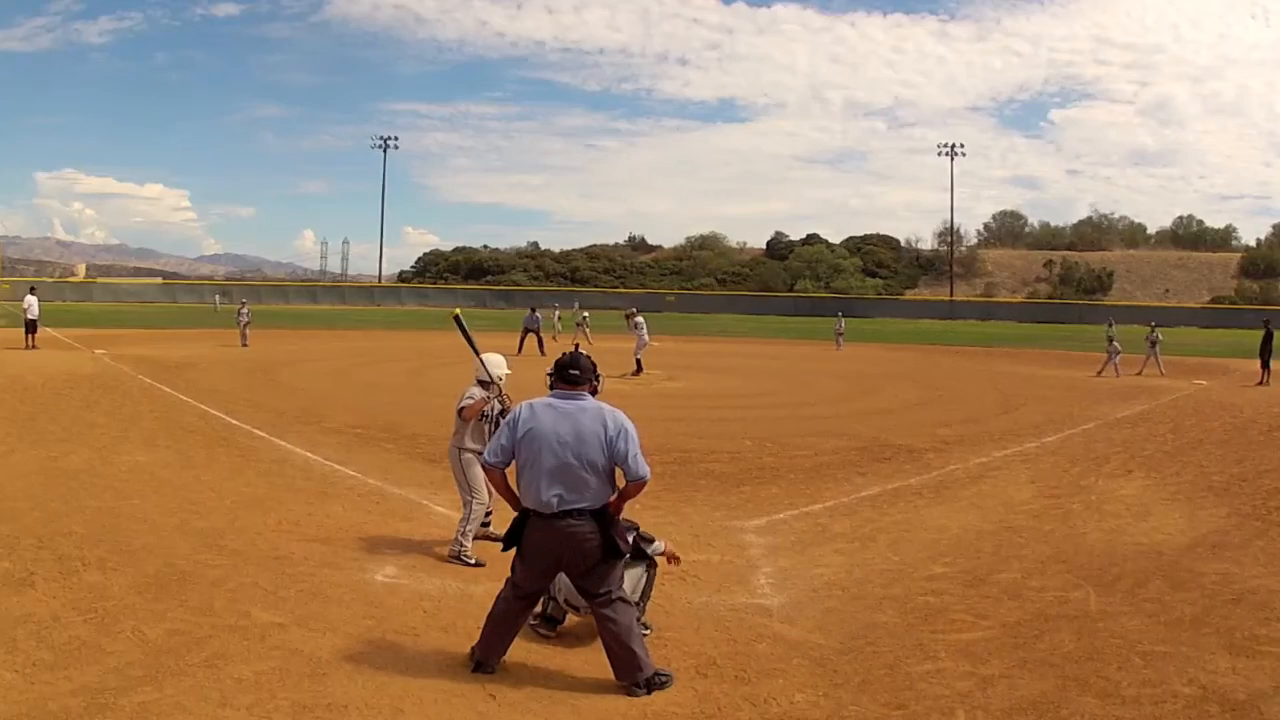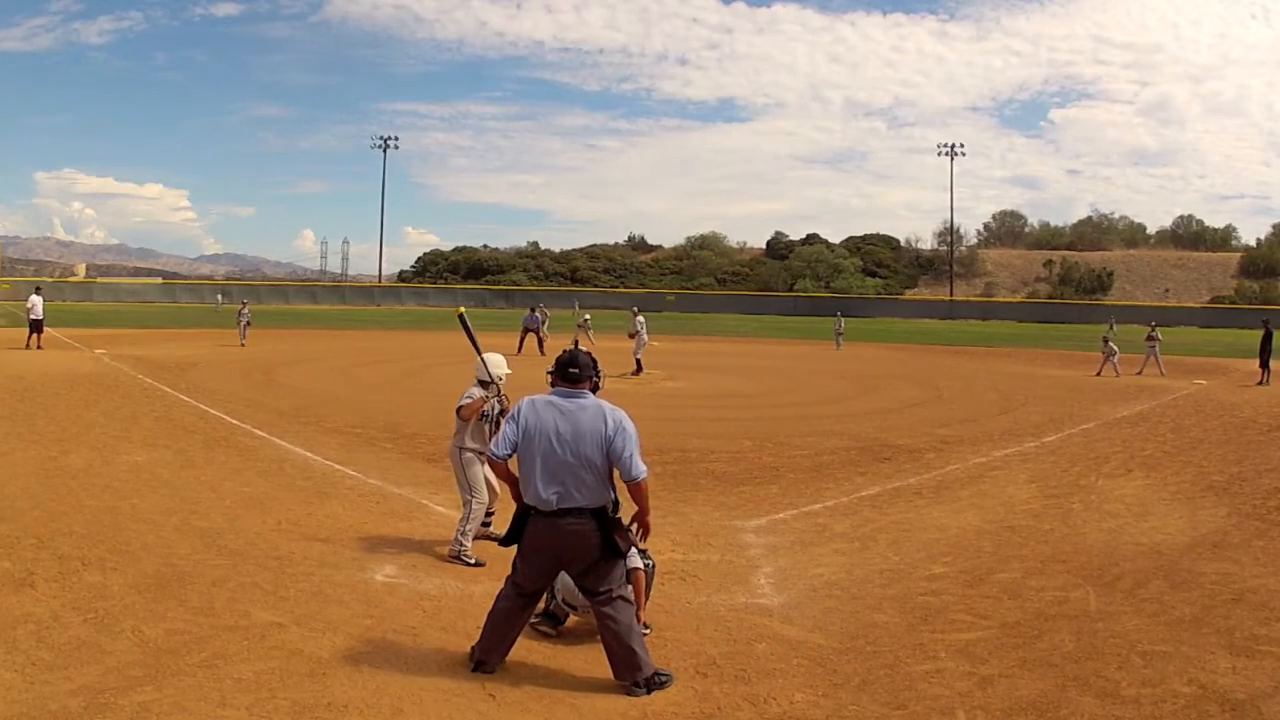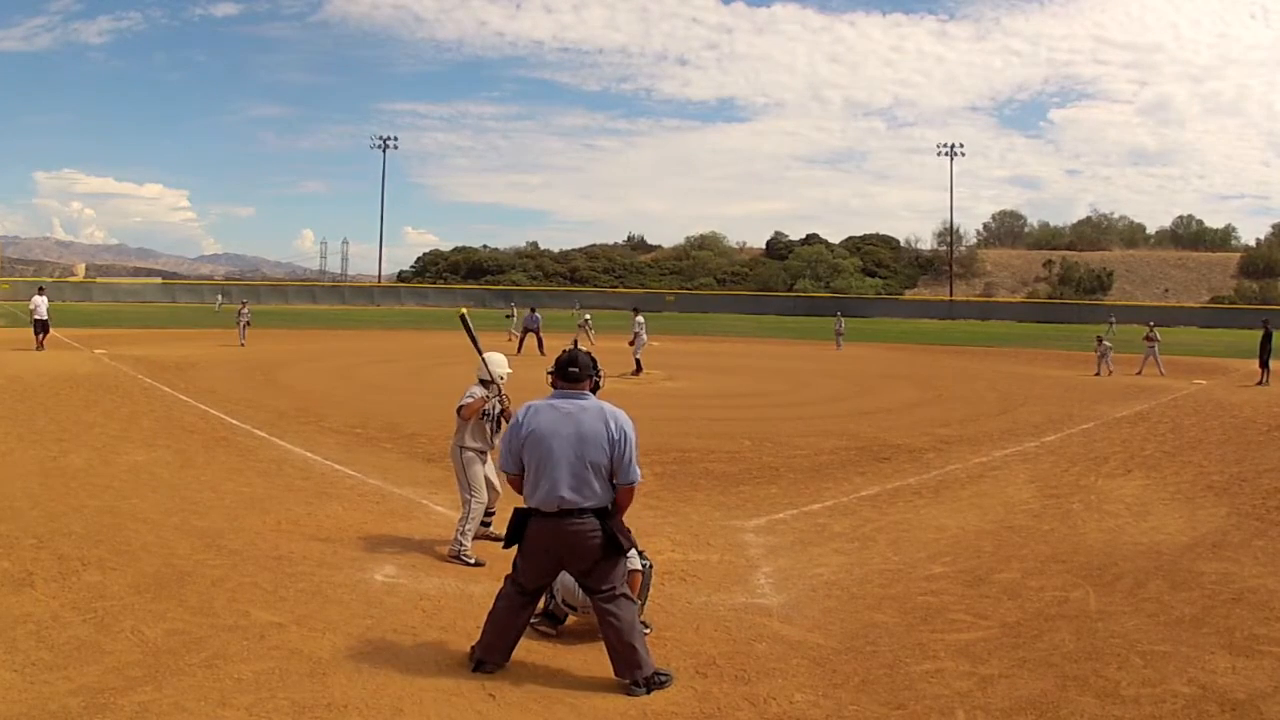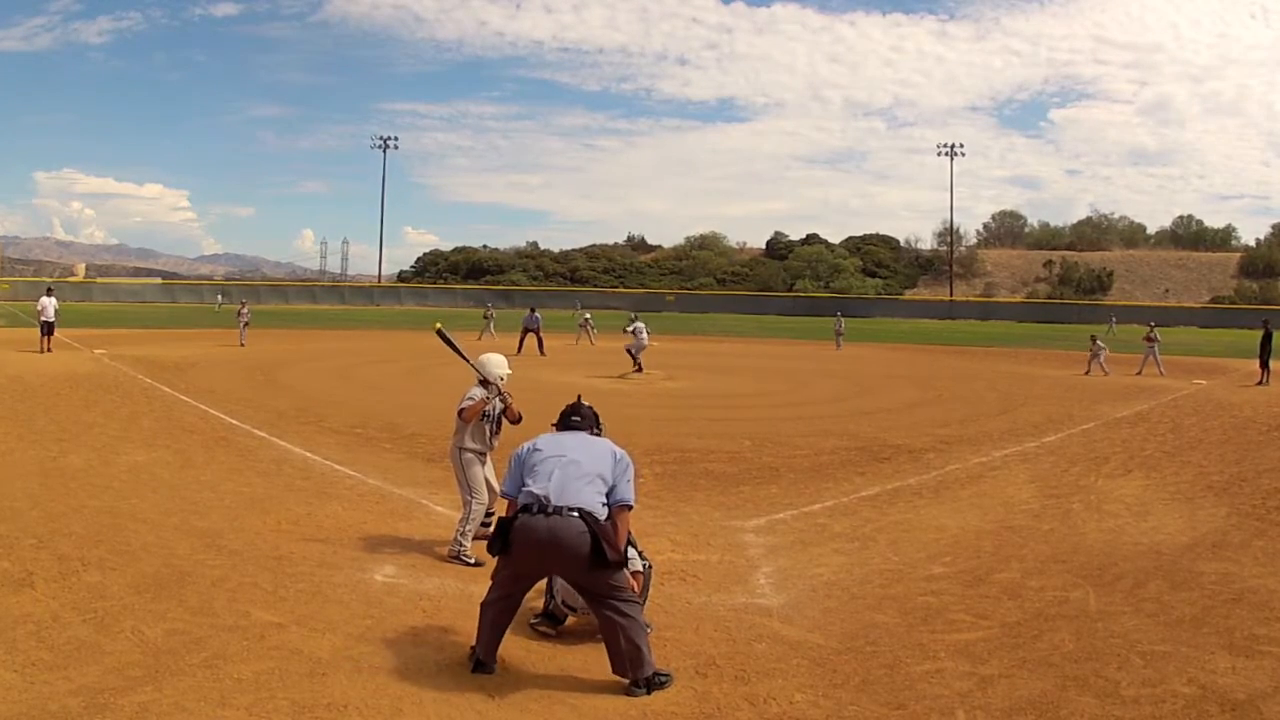
dt=1s
person 1, frame 1
left shoulder: (524, 413)
right shoulder: (612, 419)
left elbow: (492, 464)
right elbow: (639, 477)
left wrist: (516, 503)
right wrist: (618, 501)
left hip: (538, 527)
right hip: (591, 530)
left knee: (517, 595)
right knee: (610, 602)
left ankle: (485, 657)
right ankle: (640, 676)
person 1, frame 2
left shoulder: (526, 409)
right shoulder: (612, 417)
left elbow: (496, 457)
right elbow: (635, 476)
left wrist: (515, 485)
right wrist: (644, 513)
left hip: (539, 525)
right hip: (591, 527)
left knee: (518, 592)
right knee: (611, 601)
left ankle: (485, 656)
right ankle: (640, 675)
person 1, frame 3
left shoulder: (527, 415)
right shoulder: (614, 418)
left elbow: (513, 477)
right elbow: (627, 485)
right wrist: (612, 520)
left hip: (540, 526)
right hip: (593, 528)
left knee: (519, 592)
right knee: (613, 599)
left ankle: (487, 656)
right ankle: (640, 675)
person 1, frame 4
left shoulder: (530, 446)
right shoulder: (615, 452)
left elbow: (512, 504)
right elbow: (620, 514)
left wrist: (510, 548)
right wrist: (616, 562)
left hip: (528, 528)
right hip: (580, 532)
left knee: (503, 591)
right knee: (621, 599)
person 2, frame 1
left shoulder: (493, 395)
right shoulder: (474, 393)
right elbow: (465, 415)
left wrist: (507, 409)
right wrist: (488, 397)
left hip: (480, 453)
right hip: (465, 453)
left knee: (488, 493)
right knee: (478, 500)
left ankle: (483, 529)
right ankle: (459, 550)
person 2, frame 2
left shoulder: (494, 395)
right shoulder: (474, 393)
right elbow: (463, 414)
left wrist: (506, 409)
right wrist: (486, 397)
left hip: (481, 453)
right hip: (466, 453)
left knee: (492, 492)
right knee: (477, 500)
left ankle: (483, 529)
right ankle: (459, 550)
person 2, frame 3
left shoulder: (496, 394)
right shoulder: (475, 392)
left elbow: (513, 421)
right elbow: (464, 413)
left wrist: (506, 408)
right wrist: (487, 397)
left hip: (483, 452)
right hip: (467, 452)
left knee: (494, 491)
right knee: (477, 499)
left ankle: (483, 529)
right ankle: (459, 549)
person 2, frame 4
left shoulder: (497, 396)
right shoulder: (475, 394)
left elbow: (515, 419)
right elbow: (464, 416)
left wrist: (509, 403)
right wrist: (487, 398)
left hip: (482, 453)
right hip: (466, 453)
left knee: (492, 493)
right knee: (477, 500)
left ankle: (482, 529)
right ankle: (458, 549)
